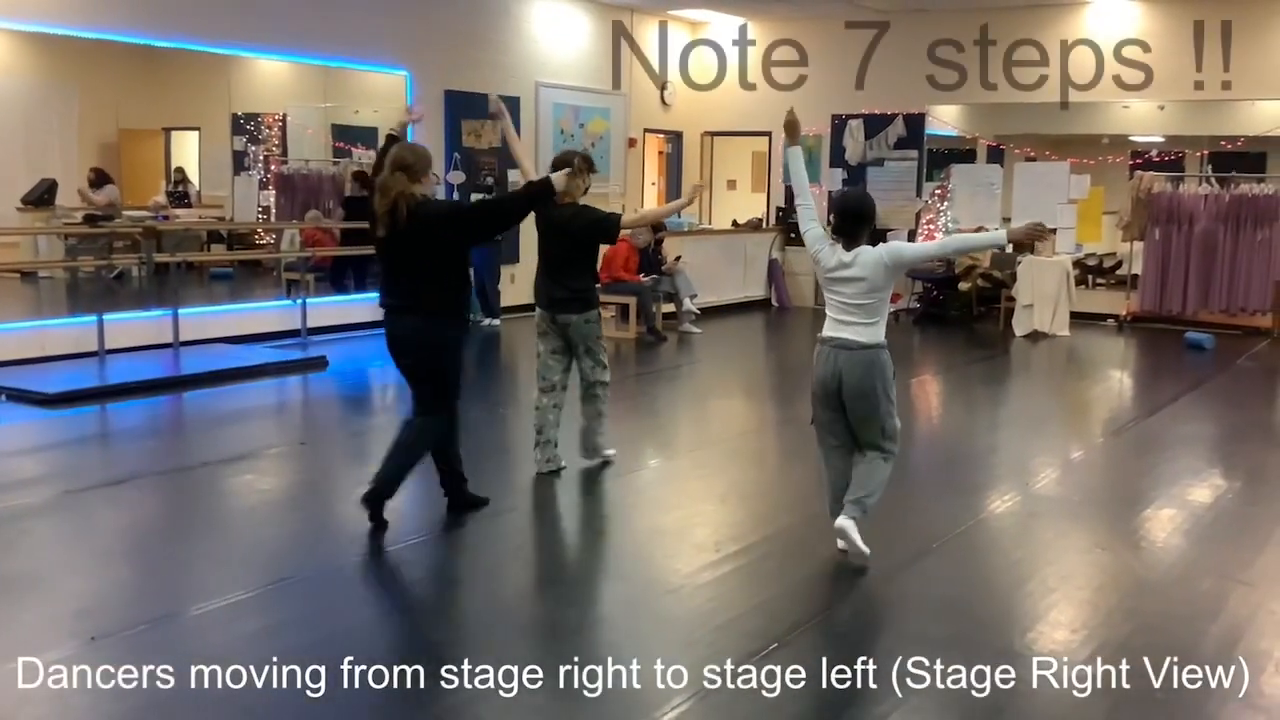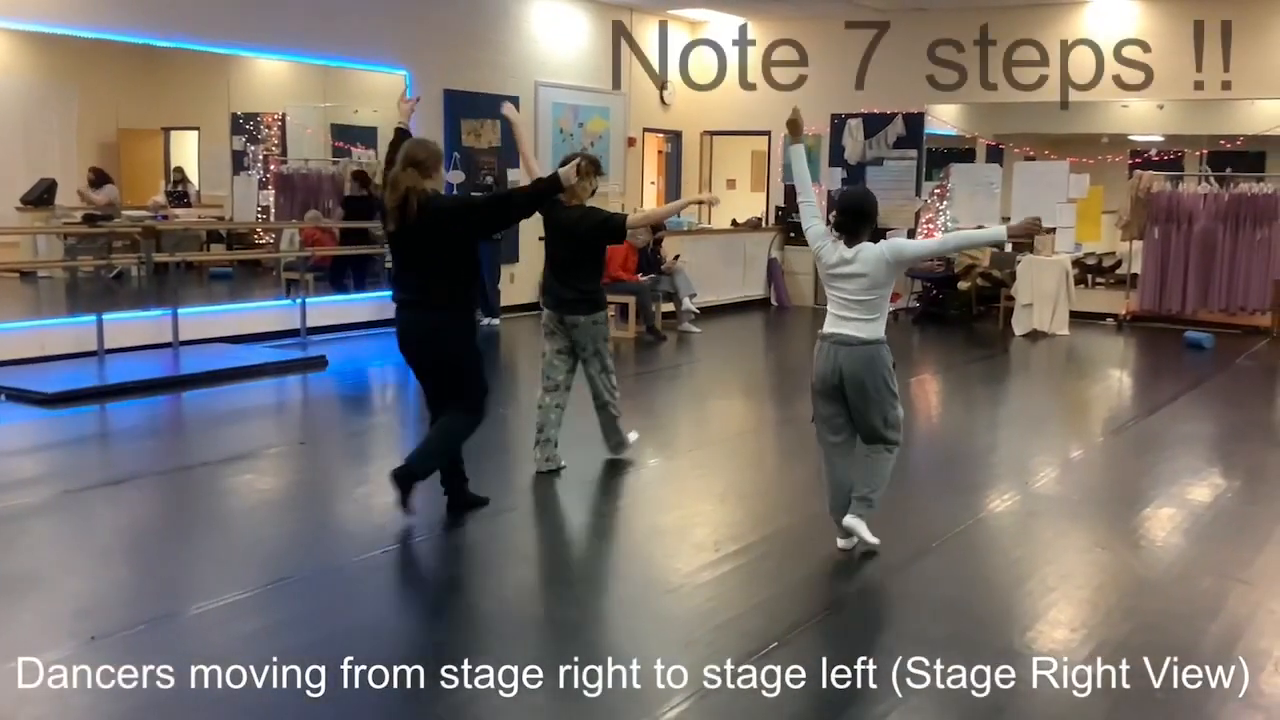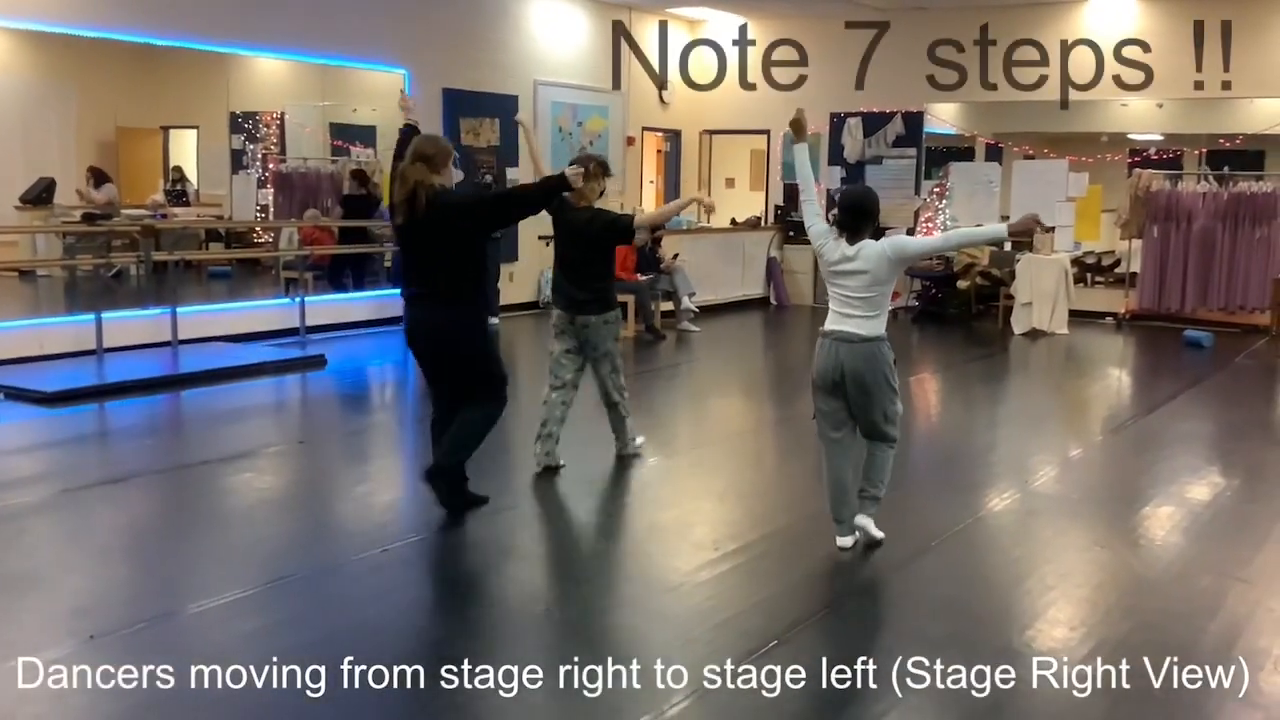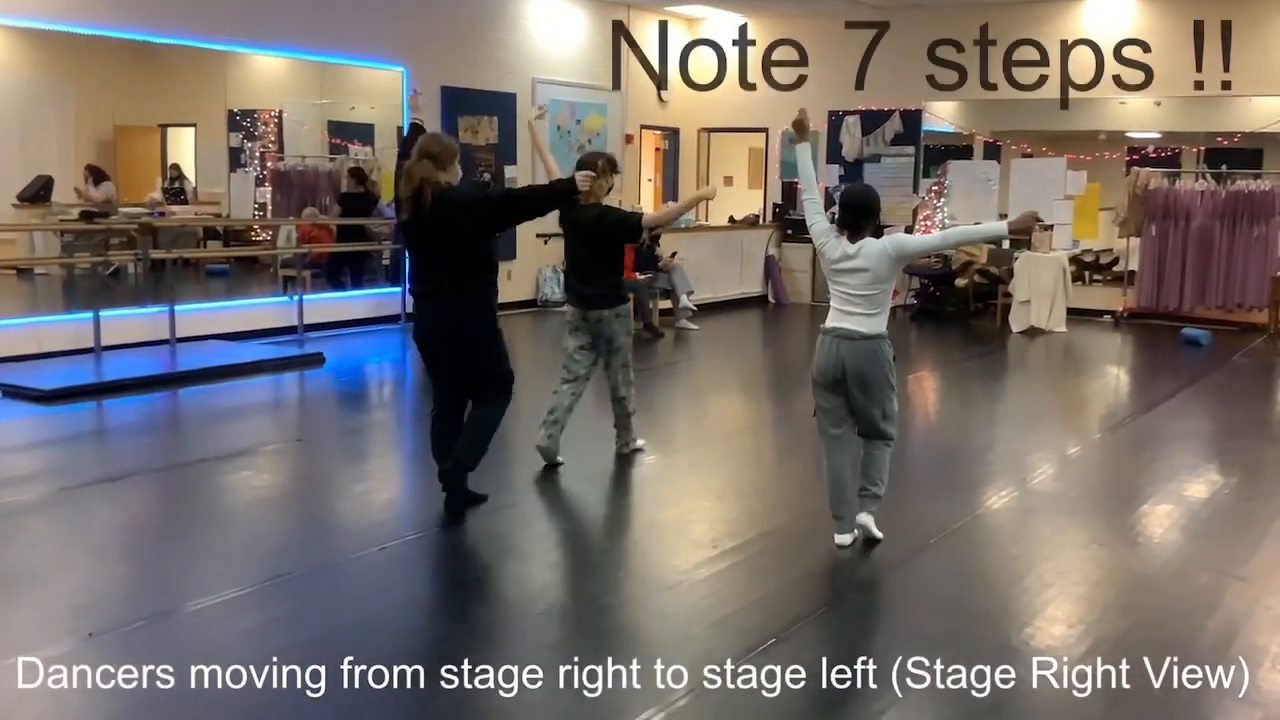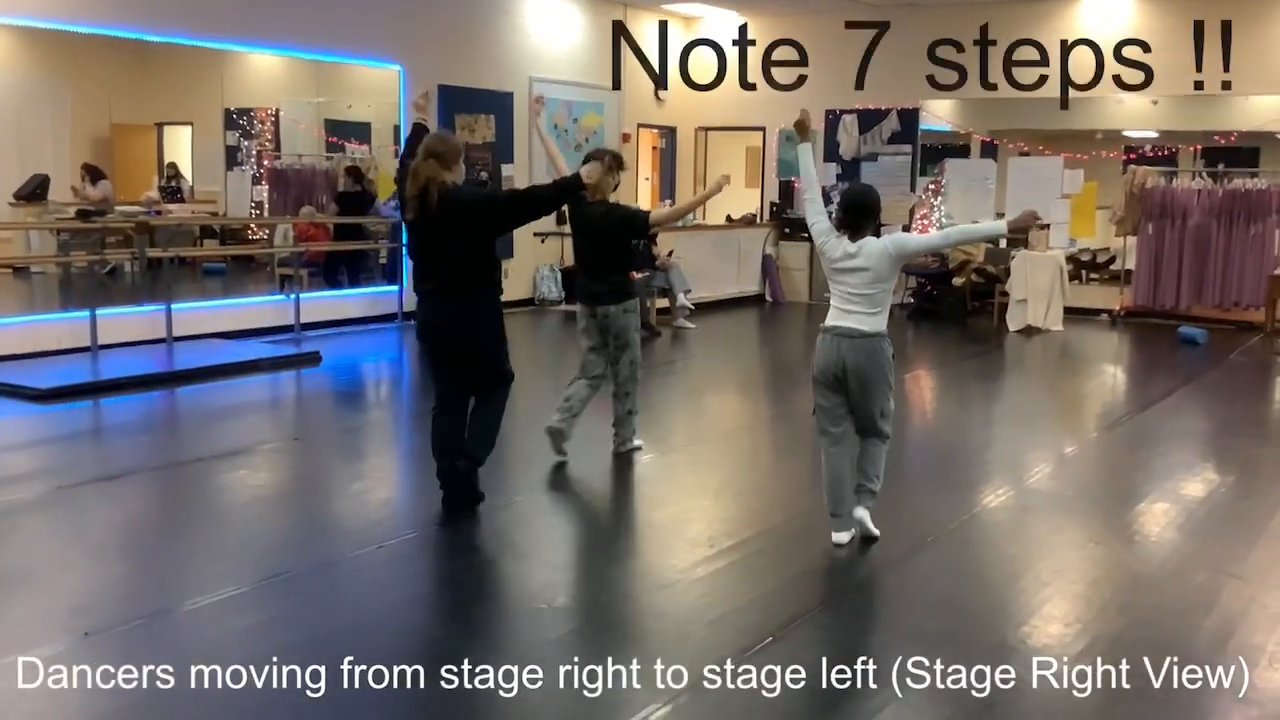
dt=0.1s
person 1, frame 1
left shoulder: (822, 254)
right shoulder: (887, 257)
left elbow: (803, 203)
right elbow: (949, 245)
left wrist: (793, 143)
right wrist: (1009, 236)
left hip: (827, 356)
right hip: (867, 361)
left knee: (835, 447)
right knee: (879, 446)
left ankle: (844, 523)
right ankle: (851, 515)
person 1, frame 2
left shoulder: (824, 249)
right shoulder: (888, 254)
left elbow: (806, 201)
right elbow: (950, 242)
left wrist: (796, 142)
right wrist: (1009, 232)
left hip: (827, 353)
right hip: (868, 355)
left knee: (835, 443)
right knee: (883, 438)
left ankle: (843, 529)
right ankle: (857, 514)
person 1, frame 3
left shoulder: (826, 248)
right shoulder: (890, 251)
left elbow: (808, 200)
right elbow: (950, 239)
left wrist: (800, 141)
right wrist: (1009, 229)
left hip: (829, 349)
right hip: (869, 352)
left knee: (836, 441)
right knee: (882, 435)
left ankle: (843, 527)
right ankle: (865, 512)
person 1, frame 4
left shoulder: (827, 246)
right shoulder: (891, 249)
left elbow: (810, 197)
right elbow: (951, 237)
left wrist: (802, 141)
right wrist: (1009, 227)
left hip: (830, 346)
right hip: (870, 349)
left knee: (835, 437)
right knee: (878, 434)
left ankle: (842, 525)
right ankle: (866, 508)
person 1, frame 5
left shoulder: (828, 245)
right shoulder: (891, 248)
left elbow: (811, 197)
right elbow: (951, 236)
left wrist: (805, 141)
right wrist: (1008, 226)
left hip: (830, 345)
right hip: (870, 348)
left knee: (834, 436)
right knee: (874, 432)
left ankle: (840, 523)
right ankle: (862, 504)
person 2, frame 1
left shoulder: (385, 213)
right shoulder: (439, 217)
left elbow: (385, 168)
right elbow: (498, 211)
left wrist: (396, 134)
right wrist: (545, 186)
left hip: (400, 325)
right hip: (434, 327)
left knee: (439, 406)
right knee: (431, 414)
left ankle: (457, 492)
right ankle: (380, 492)
person 2, frame 2
left shoulder: (395, 209)
right shoulder: (451, 211)
left elbow: (394, 165)
right elbow: (507, 205)
left wrist: (402, 127)
right wrist: (555, 182)
left hip: (410, 322)
right hip: (447, 323)
left knee: (443, 404)
right knee: (467, 406)
left ankle: (457, 490)
right ankle: (411, 471)
person 2, frame 3
left shoulder: (404, 202)
right shoulder: (459, 206)
left elbow: (402, 162)
right elbow: (512, 200)
left wrist: (409, 124)
right wrist: (561, 182)
left hip: (419, 318)
right hip: (458, 318)
left knee: (447, 402)
right knee: (490, 394)
left ankle: (454, 490)
right ankle: (442, 470)
person 2, frame 4
left shoulder: (409, 203)
right shoulder: (467, 203)
left elbow: (409, 163)
right elbow: (521, 201)
left wrist: (416, 125)
right wrist: (570, 186)
left hip: (428, 316)
right hip: (469, 315)
left knee: (446, 400)
right knee: (495, 389)
left ankle: (455, 488)
right ankle: (456, 467)
person 2, frame 5
left shoulder: (414, 201)
right shoulder: (472, 203)
left elbow: (413, 163)
right elbow: (526, 201)
right wrist: (576, 182)
left hip: (432, 314)
right hip: (473, 313)
left knee: (448, 398)
right knee: (494, 387)
left ankle: (452, 486)
right ankle: (467, 465)
person 3, frame 1
left shoulder: (543, 207)
right shoulder: (588, 218)
left elbow: (524, 163)
right elbow: (639, 219)
left wrist: (504, 118)
right wrist: (682, 202)
left hip: (547, 310)
right hip: (581, 311)
left knee: (549, 383)
right knee: (595, 377)
left ankle: (546, 456)
right ankle: (593, 445)
person 3, frame 2
left shoulder: (551, 210)
right shoulder: (596, 220)
left elbow: (530, 166)
right elbow: (645, 219)
left wrist: (515, 122)
right wrist: (689, 201)
left hip: (553, 311)
right hip: (588, 313)
left knee: (553, 383)
right knee: (602, 380)
left ankle: (545, 454)
right ankle: (616, 442)
person 3, frame 3
left shoulder: (560, 211)
right shoulder: (605, 222)
left elbow: (540, 170)
right elbow: (652, 218)
left wrist: (525, 127)
right wrist: (691, 199)
left hip: (564, 312)
right hip: (599, 313)
left knee: (561, 382)
right knee: (611, 381)
left ankle: (545, 452)
right ankle: (625, 442)
person 3, frame 4
left shoulder: (569, 210)
right shoulder: (612, 220)
left elbow: (549, 167)
right elbow: (660, 218)
left wrist: (534, 129)
right wrist: (700, 197)
left hip: (578, 308)
right hip: (611, 308)
left knee: (573, 376)
right knee: (619, 375)
left ankle: (549, 438)
right ankle: (626, 440)
person 3, frame 5
left shoulder: (577, 206)
right shoulder: (619, 216)
left elbow: (557, 163)
right elbow: (667, 216)
left wrist: (537, 120)
right wrist: (708, 193)
left hip: (588, 304)
right hip: (619, 304)
left knee: (591, 372)
right knee: (625, 372)
left ankle: (561, 422)
right ankle: (624, 438)
